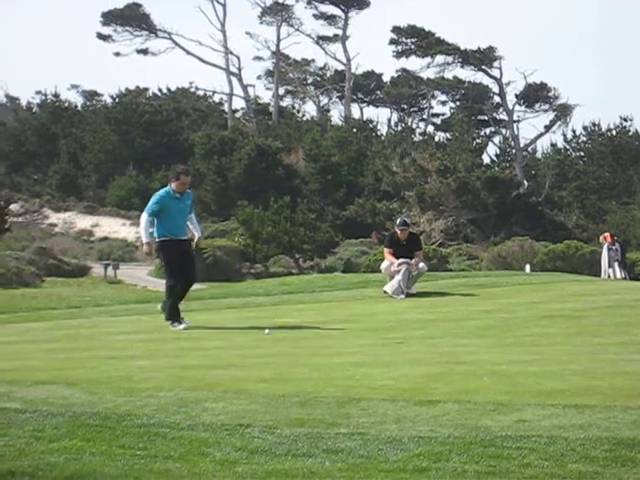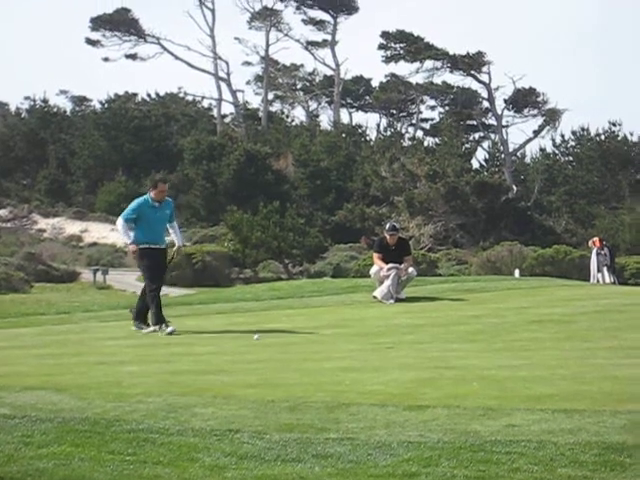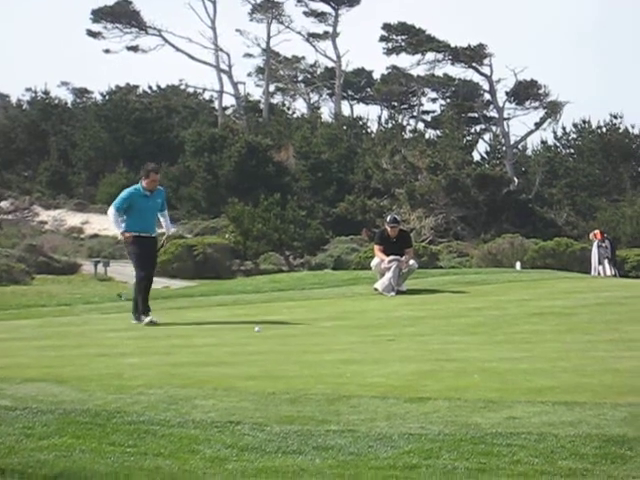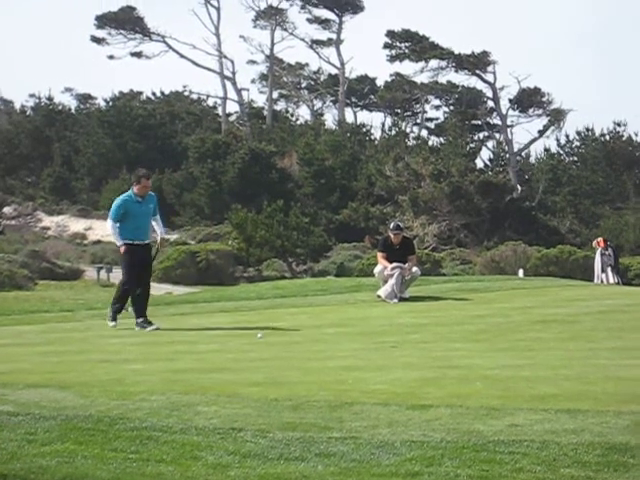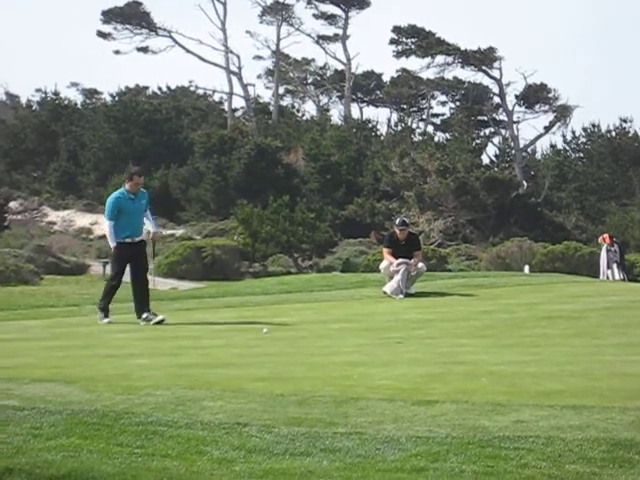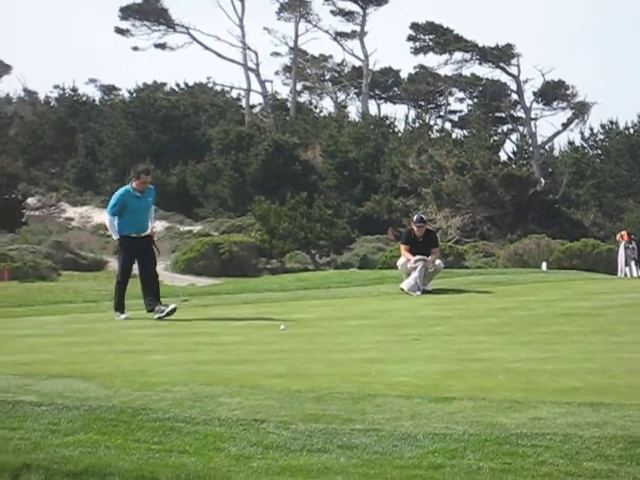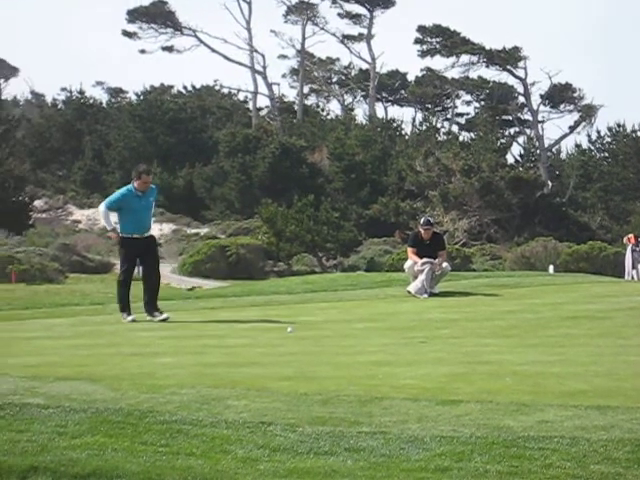
dt=0.2s
person 1, frame 1
left shoulder: (189, 195)
right shoulder: (161, 196)
right elbow: (145, 218)
left wrist: (198, 233)
right wrist: (146, 241)
left hip: (184, 242)
right hip: (166, 243)
left knee: (190, 277)
right knee: (173, 280)
left ankle: (169, 307)
right ankle: (173, 318)
person 1, frame 2
left shoulder: (169, 204)
right shoulder: (139, 204)
left elbow: (172, 224)
right elbow: (121, 222)
left wrist: (178, 243)
right wrist: (130, 242)
left hip: (161, 250)
right hip: (144, 250)
left knee: (154, 286)
right knee: (153, 285)
left ankle: (139, 319)
right ankle: (159, 322)
person 1, frame 3
left shoulder: (161, 192)
right shoulder: (130, 194)
left elbow: (163, 213)
right elbow: (112, 212)
left wrist: (168, 230)
right wrist: (122, 231)
left hip: (151, 239)
right hip: (135, 239)
left knee: (148, 275)
right knee: (142, 273)
left ankle: (139, 312)
right ankle: (142, 312)
person 1, frame 4
left shoulder: (152, 198)
right shoulder: (122, 201)
left elbow: (155, 217)
right elbow: (112, 225)
left wrist: (160, 234)
right wrist: (120, 244)
left hip: (145, 246)
right hip: (129, 247)
left knee: (143, 283)
right knee: (128, 282)
left ankle: (141, 319)
right ankle: (113, 313)
person 1, frame 5
left shoulder: (144, 194)
right shoulder: (115, 199)
right elbow: (109, 224)
left wrist: (153, 228)
right wrist: (114, 245)
left hip: (138, 243)
right hip: (121, 245)
left knee: (141, 279)
right knee: (115, 279)
left ankle: (144, 313)
right ankle: (102, 310)
person 1, frame 6
left shoulder: (151, 191)
right shoulder: (122, 195)
right elbow: (109, 217)
right wrist: (116, 237)
left hip: (145, 238)
right hip: (127, 240)
left knee: (150, 272)
right knee: (123, 275)
left ankle: (154, 305)
right ankle: (119, 309)
person 1, frame 7
left shoulder: (153, 191)
right shoulder: (123, 195)
right elbow: (103, 208)
right wrist: (111, 228)
left hip: (147, 238)
right hip: (128, 240)
left knee: (152, 274)
right knee: (126, 276)
left ankle: (151, 309)
right ankle: (125, 311)
